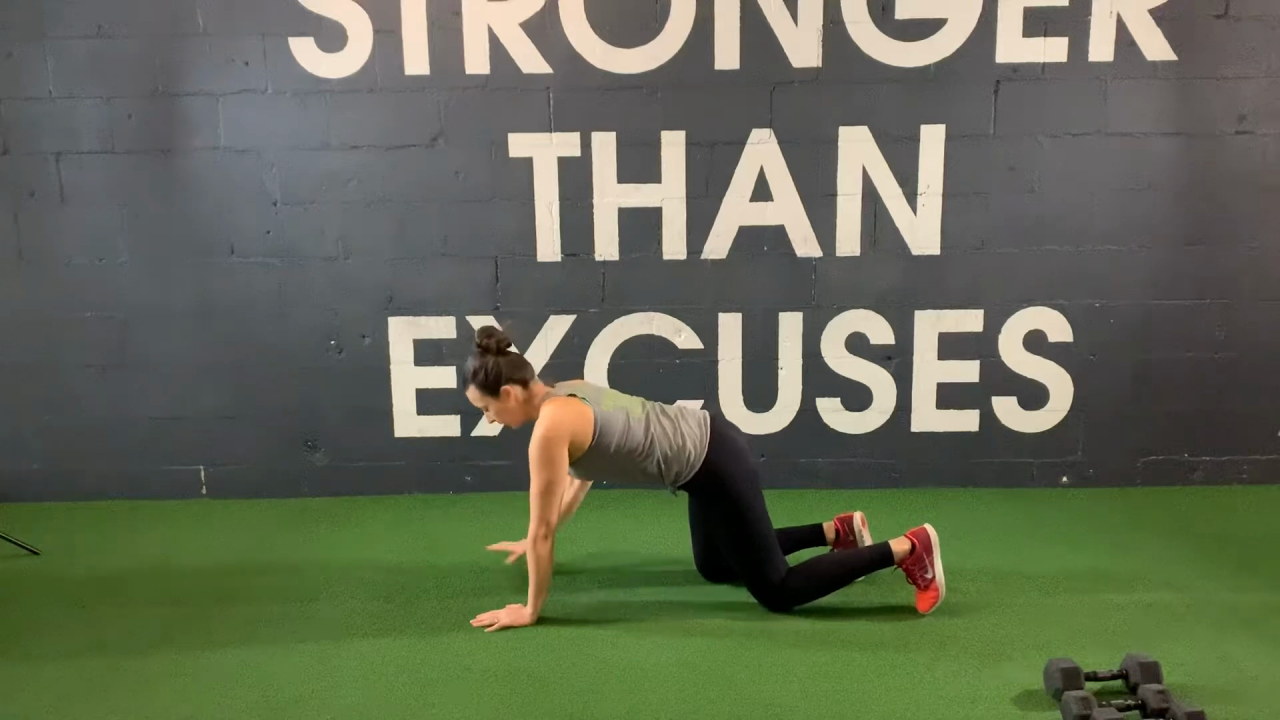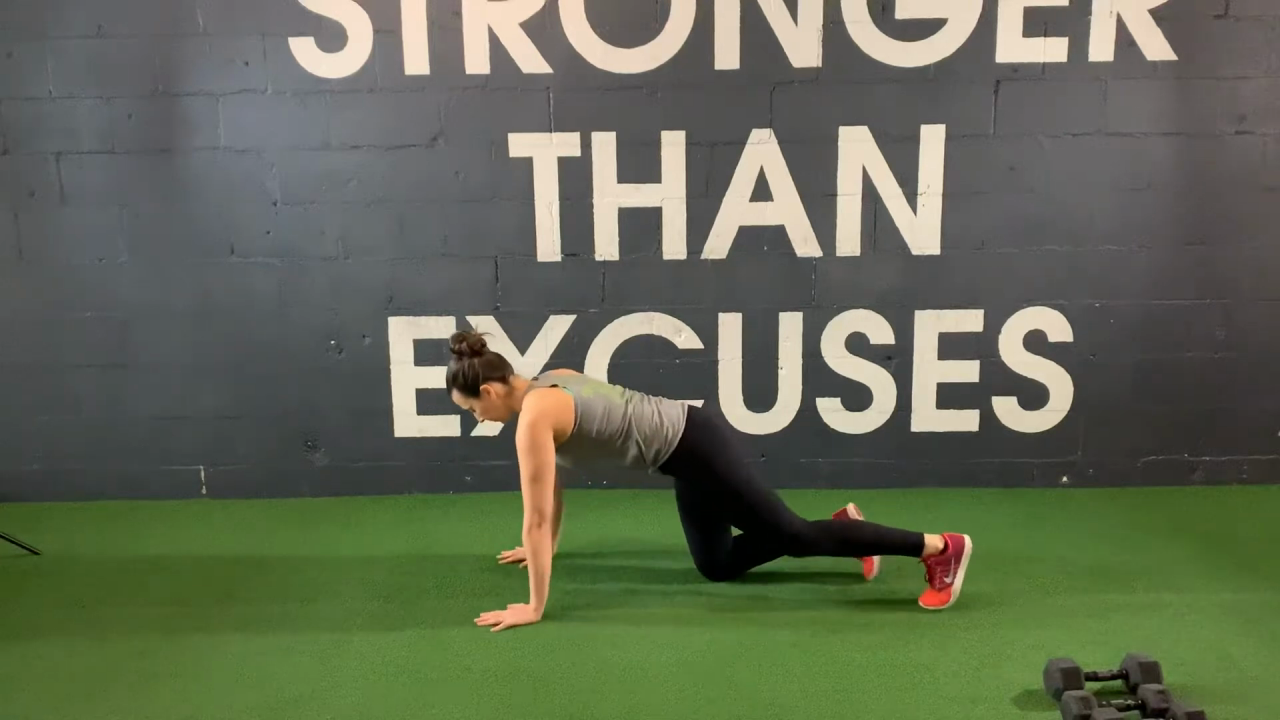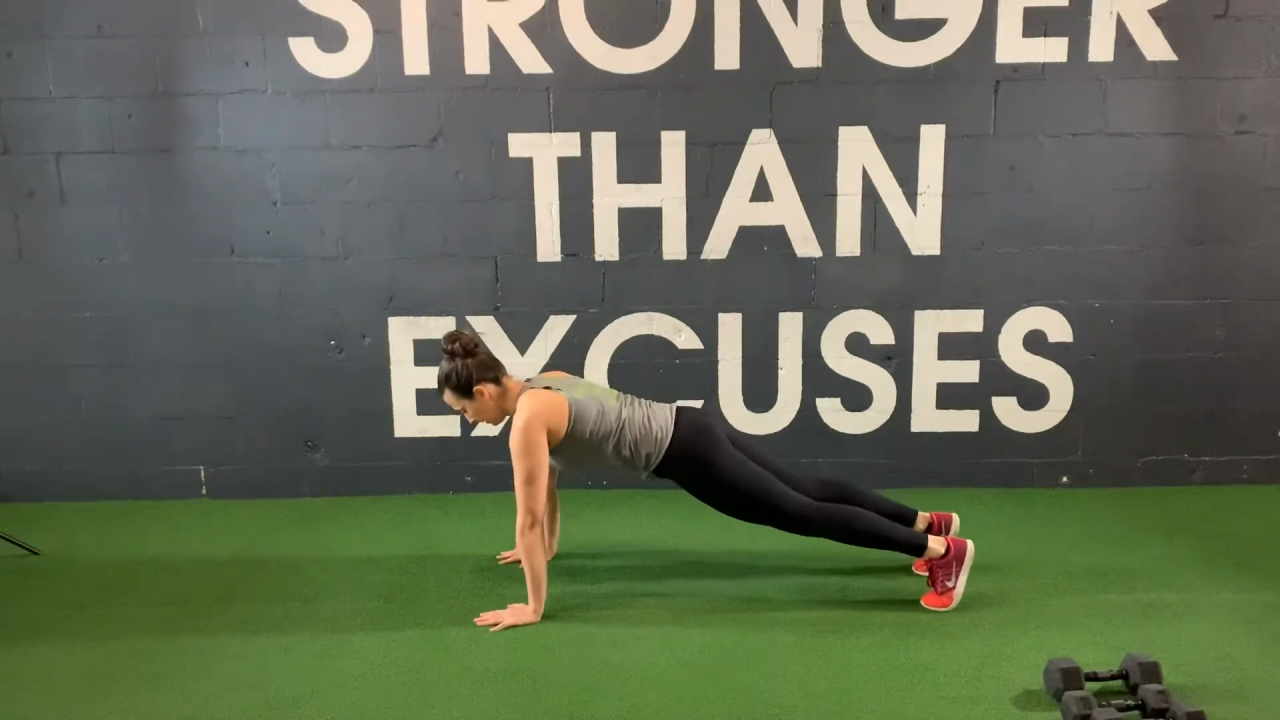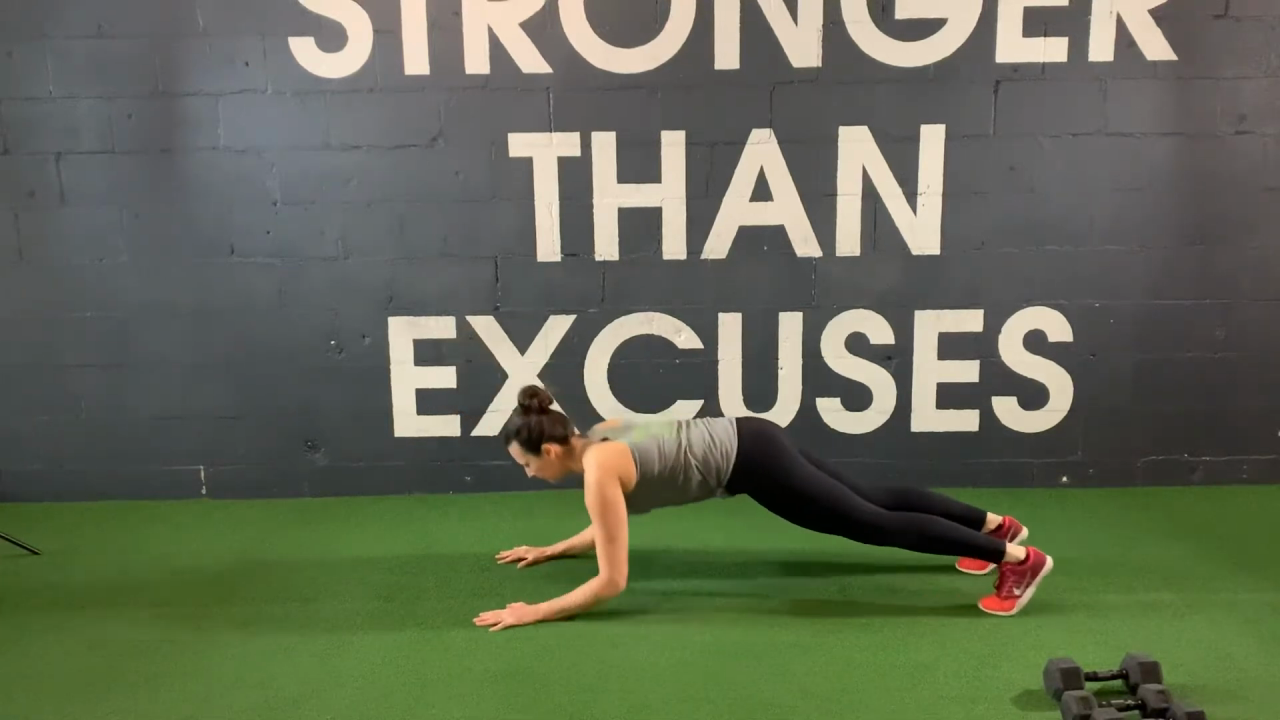
dt=0.7s
person 1, frame 1
left shoulder: (550, 426)
right shoulder: (562, 392)
left elbow: (542, 530)
right elbow: (580, 478)
left wrist: (531, 610)
right wrist: (532, 542)
left hip: (713, 466)
right hip: (708, 442)
left knee: (777, 591)
right knee: (716, 568)
left ankle: (909, 548)
right ankle: (838, 531)
person 1, frame 2
left shoulder: (532, 418)
right shoulder: (548, 383)
left elbow: (535, 518)
right elbow: (556, 477)
left wrist: (535, 607)
right wrist: (545, 547)
left hip: (694, 447)
right hip: (690, 437)
left knee: (792, 534)
right knee: (717, 564)
left ankle: (941, 547)
right ankle: (842, 529)
person 1, frame 3
left shoulder: (527, 419)
right shoulder: (542, 384)
left elbow: (527, 520)
right elbow: (550, 479)
left wrist: (534, 607)
right wrist: (548, 547)
left hip: (686, 452)
right hip: (689, 426)
left knee: (802, 513)
right knee: (806, 490)
left ankle: (942, 551)
right ankle: (929, 523)
person 1, frame 4
left shoulder: (598, 472)
right shoulder: (596, 437)
left elbow: (612, 583)
right elbow: (608, 529)
left wrist: (535, 612)
right wrist: (550, 551)
left hip: (752, 462)
right hip: (749, 439)
left knee: (874, 524)
right knee: (873, 499)
left ankle: (1018, 557)
right ankle: (995, 523)
